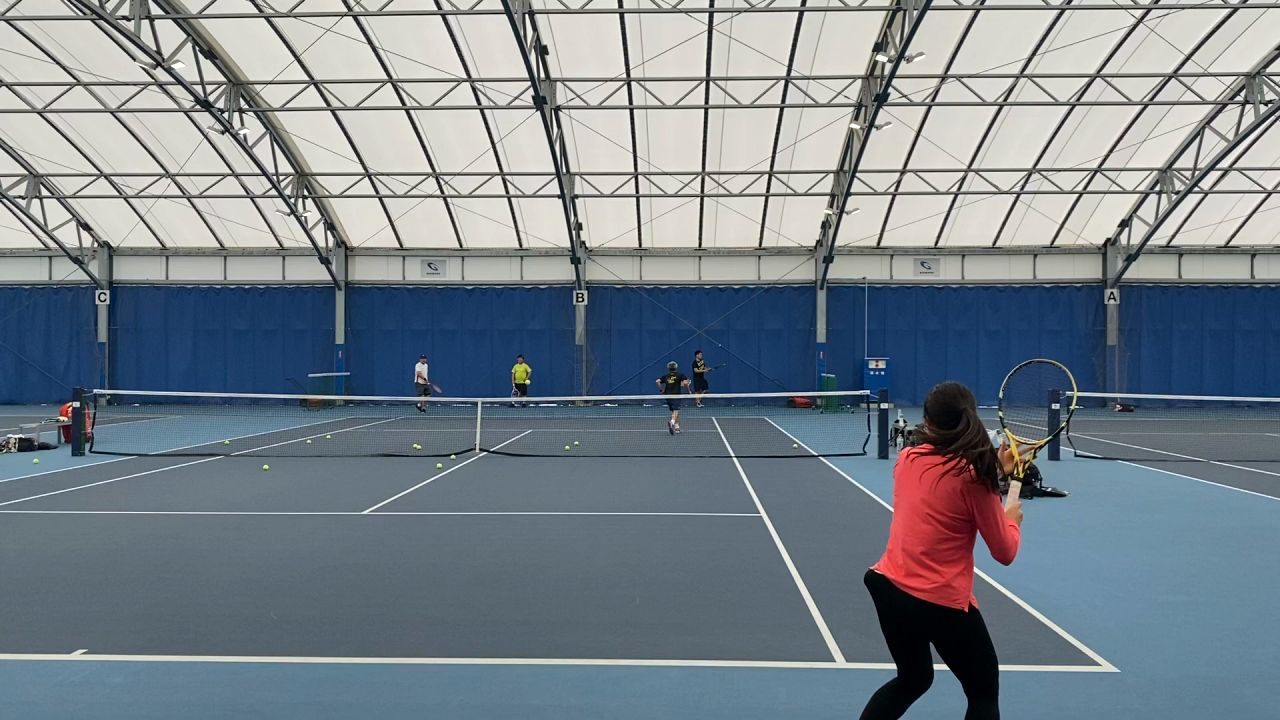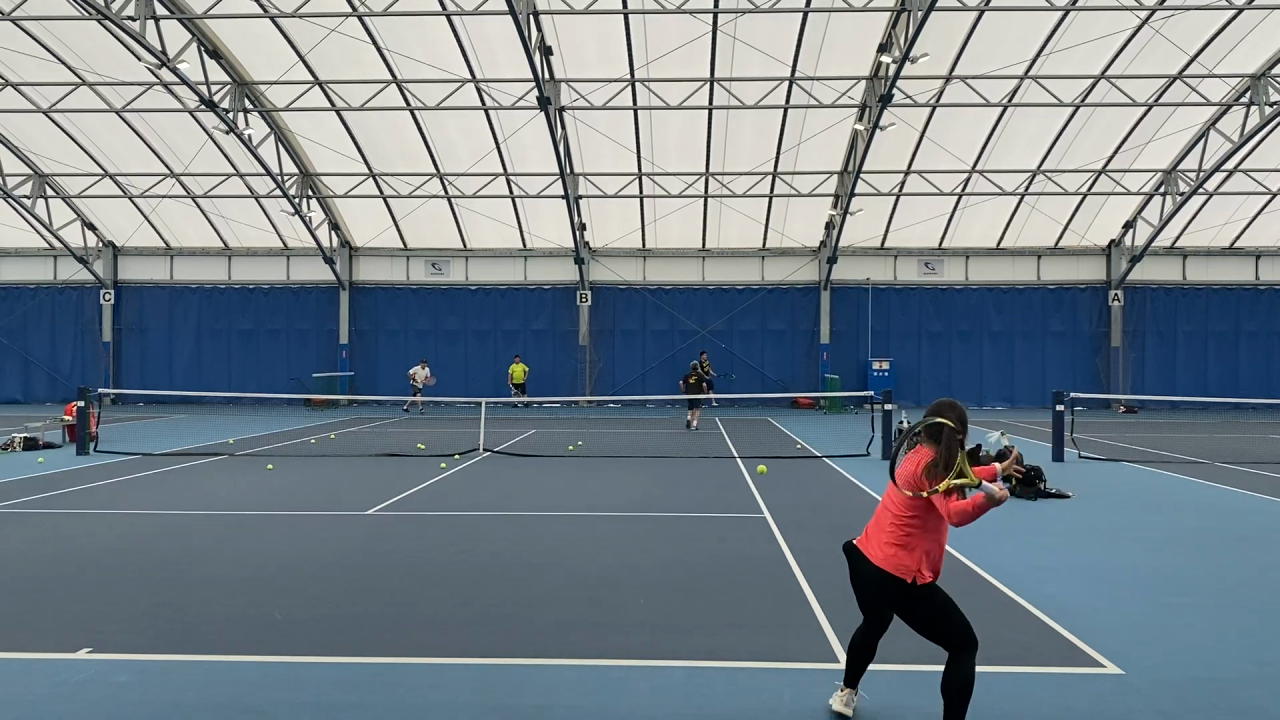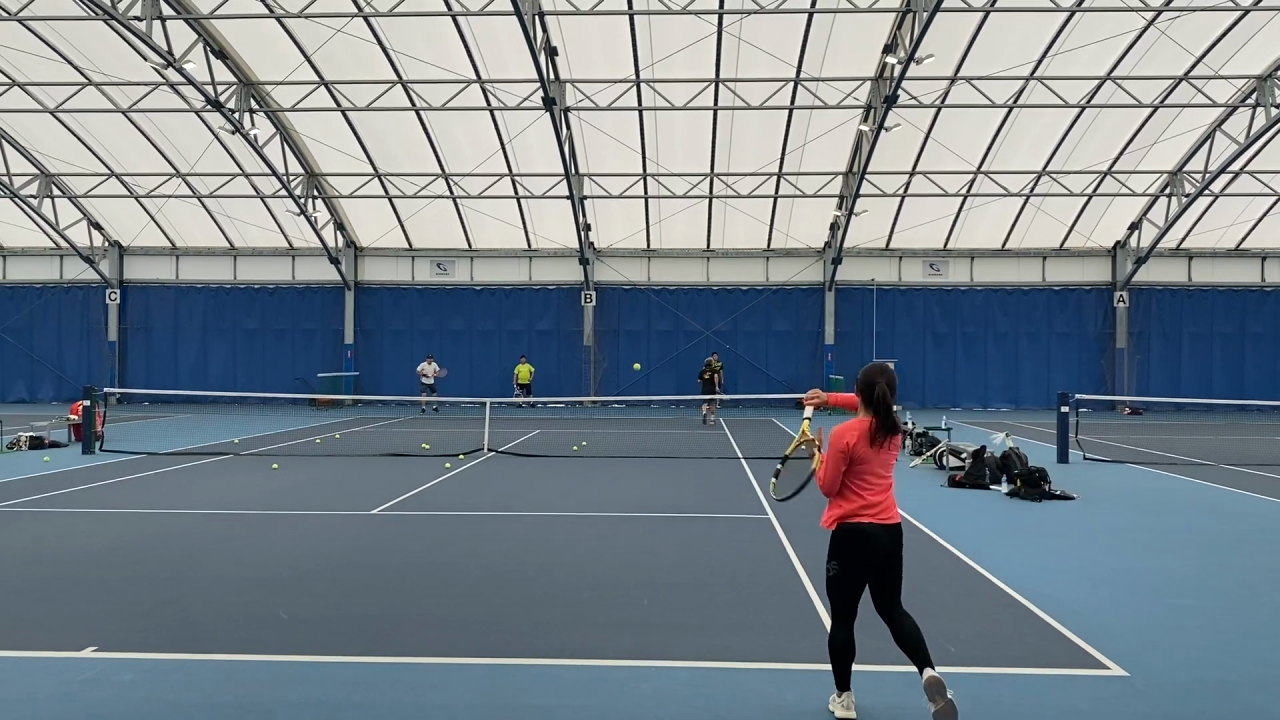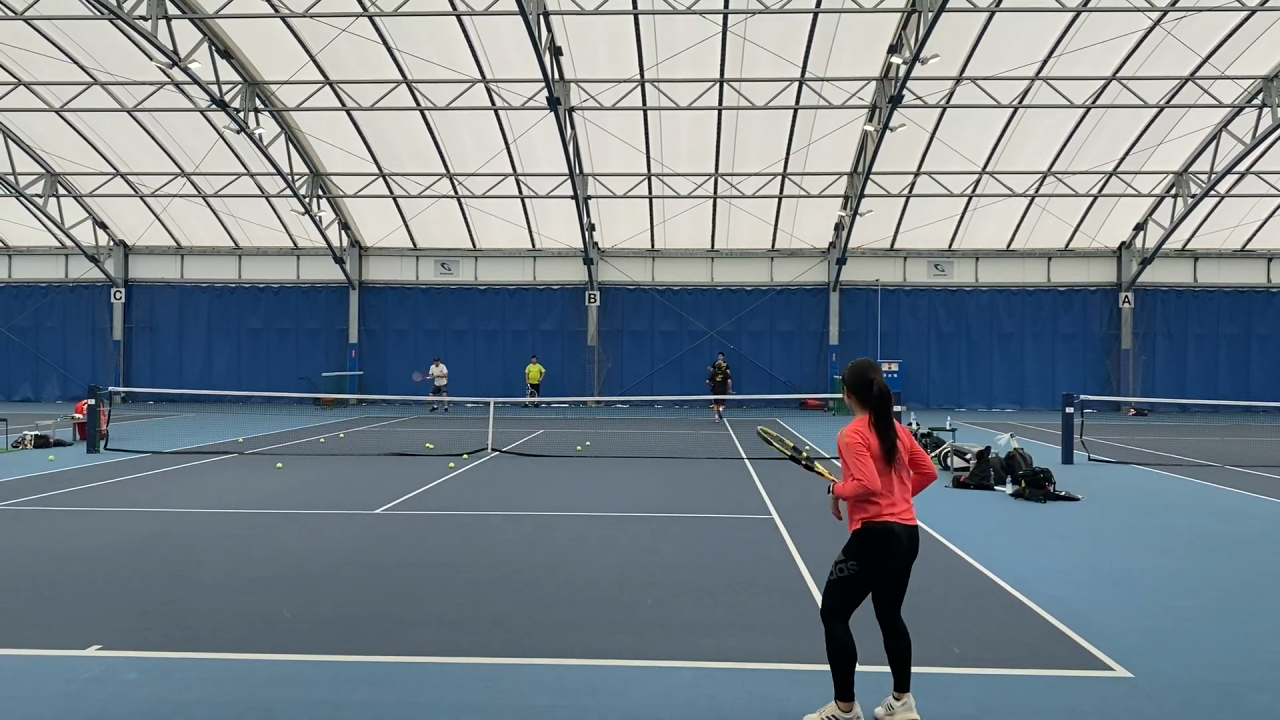
dt=0.5s
person 1, frame 1
left shoulder: (907, 458)
right shoulder: (976, 476)
right elbow: (1004, 553)
left wrist: (992, 465)
right wrist: (1011, 518)
left hip: (889, 591)
right hip: (943, 605)
left knee: (913, 678)
right knee: (983, 692)
person 1, frame 2
left shoulder: (920, 457)
right shoulder: (931, 467)
right elbow: (954, 513)
left wrist: (997, 469)
right wrist: (988, 498)
left hip: (864, 561)
right hip: (899, 577)
left knee: (874, 624)
right knee: (964, 646)
person 1, frame 3
left shoulder: (843, 433)
right shoulder: (892, 430)
left elbow: (826, 486)
right elbow: (868, 413)
left wrist: (817, 450)
right wrist: (829, 398)
left hip: (853, 536)
right hip: (890, 532)
left knee: (841, 618)
right knee: (892, 609)
right ankle: (930, 675)
person 1, frame 4
left shoulder: (852, 435)
right shoulder: (897, 429)
left elbow: (869, 486)
right elbow: (929, 473)
left wrist: (837, 490)
left hip: (874, 536)
right hip: (907, 533)
left knee: (833, 613)
right knee: (889, 614)
